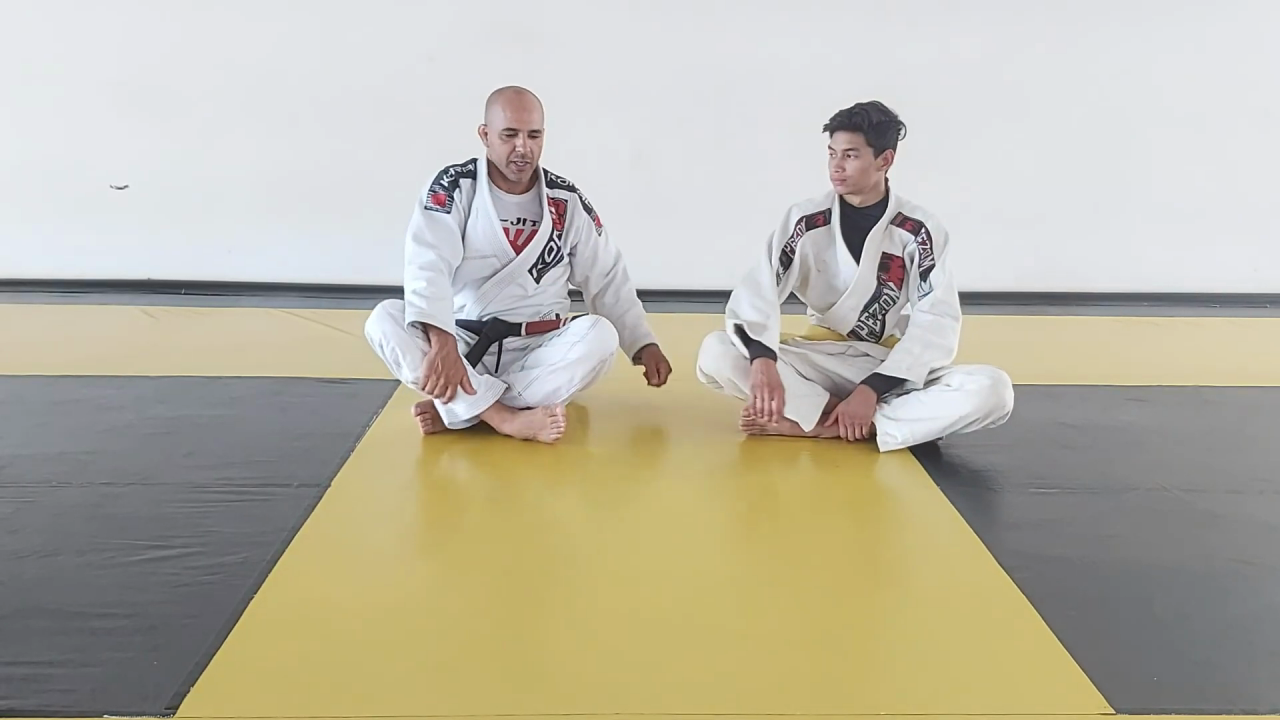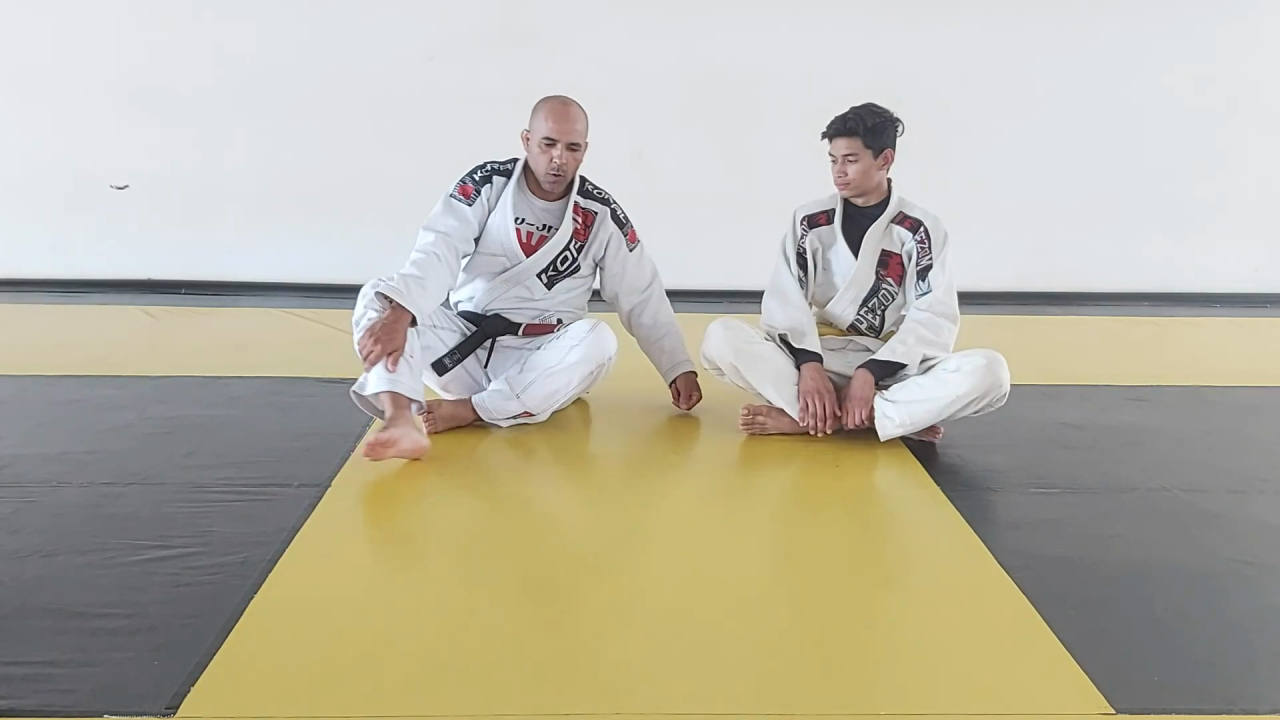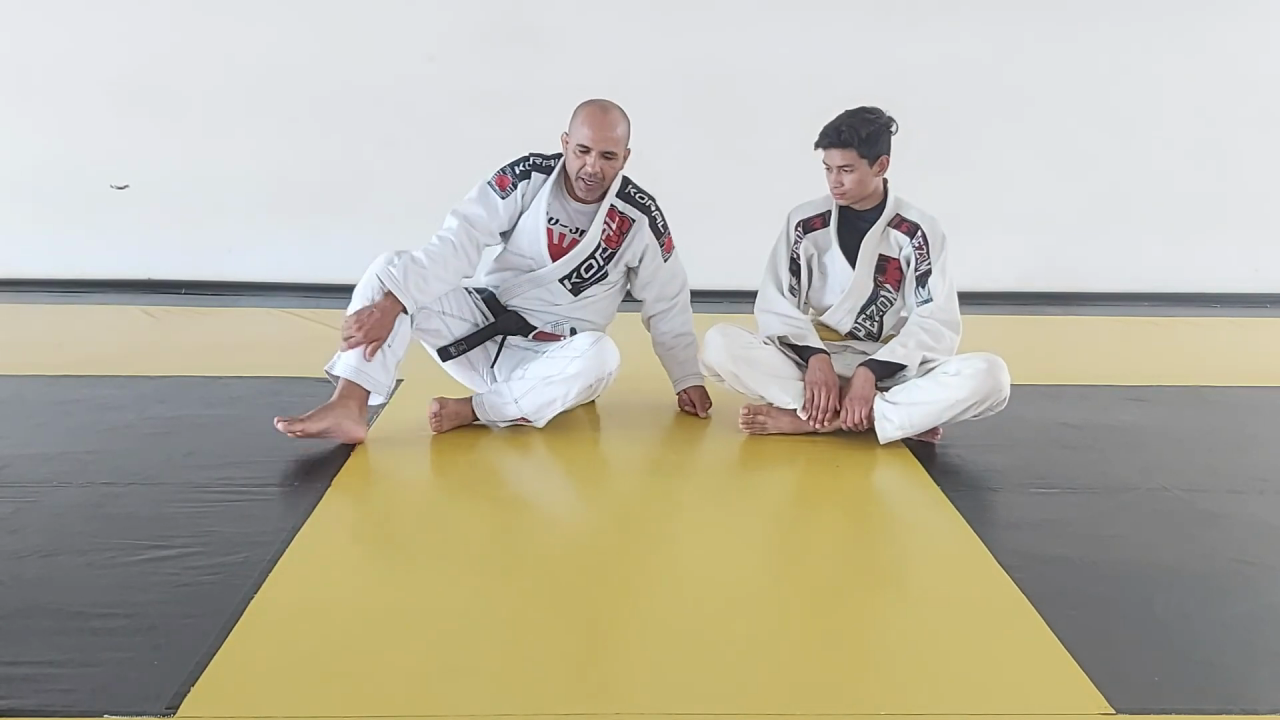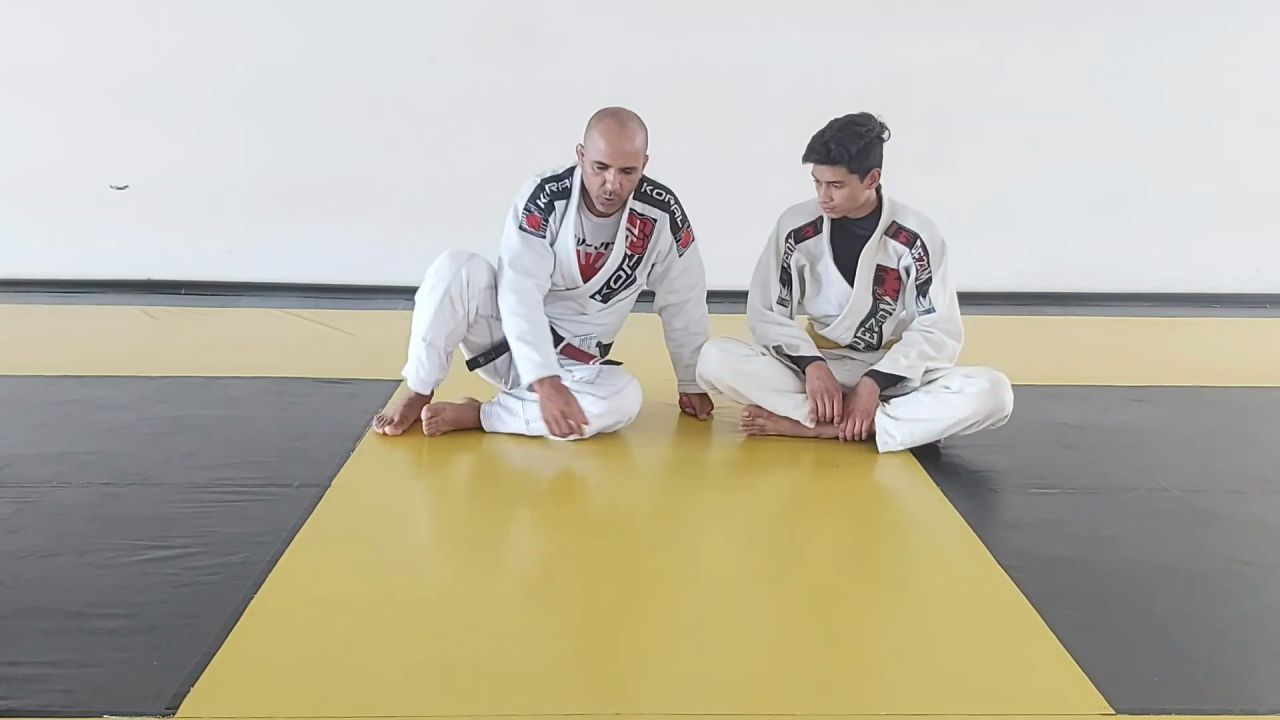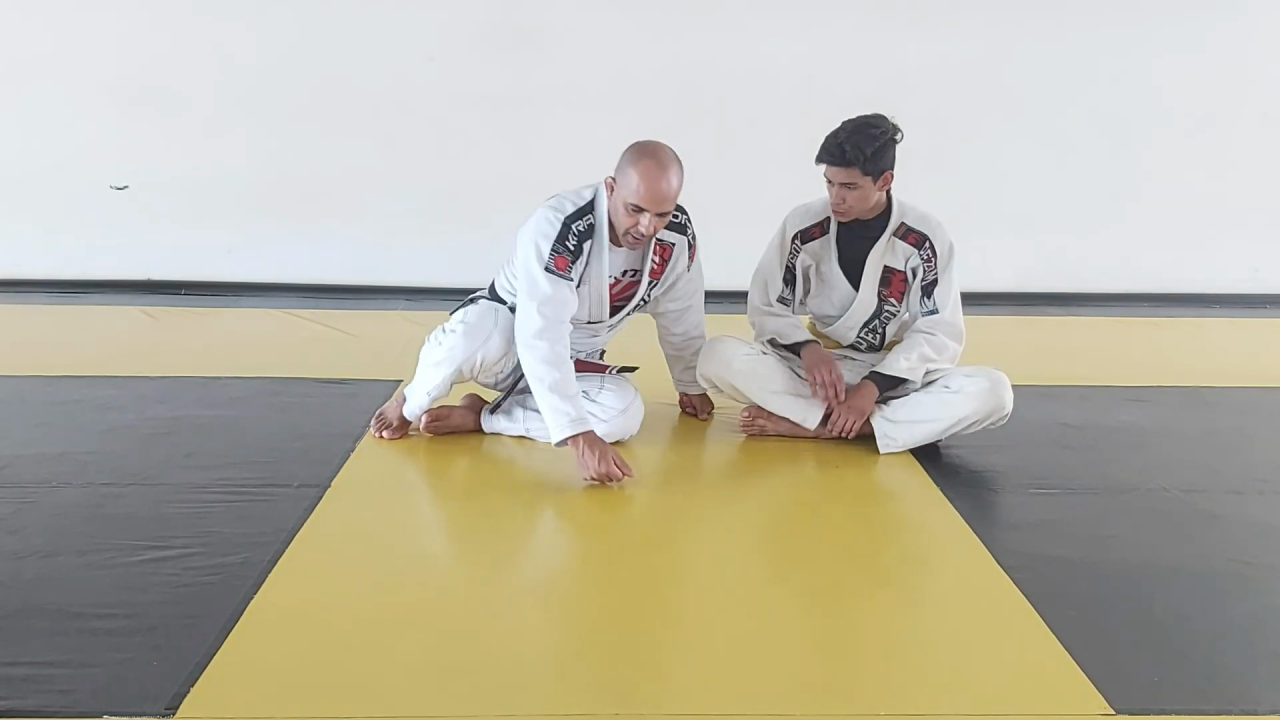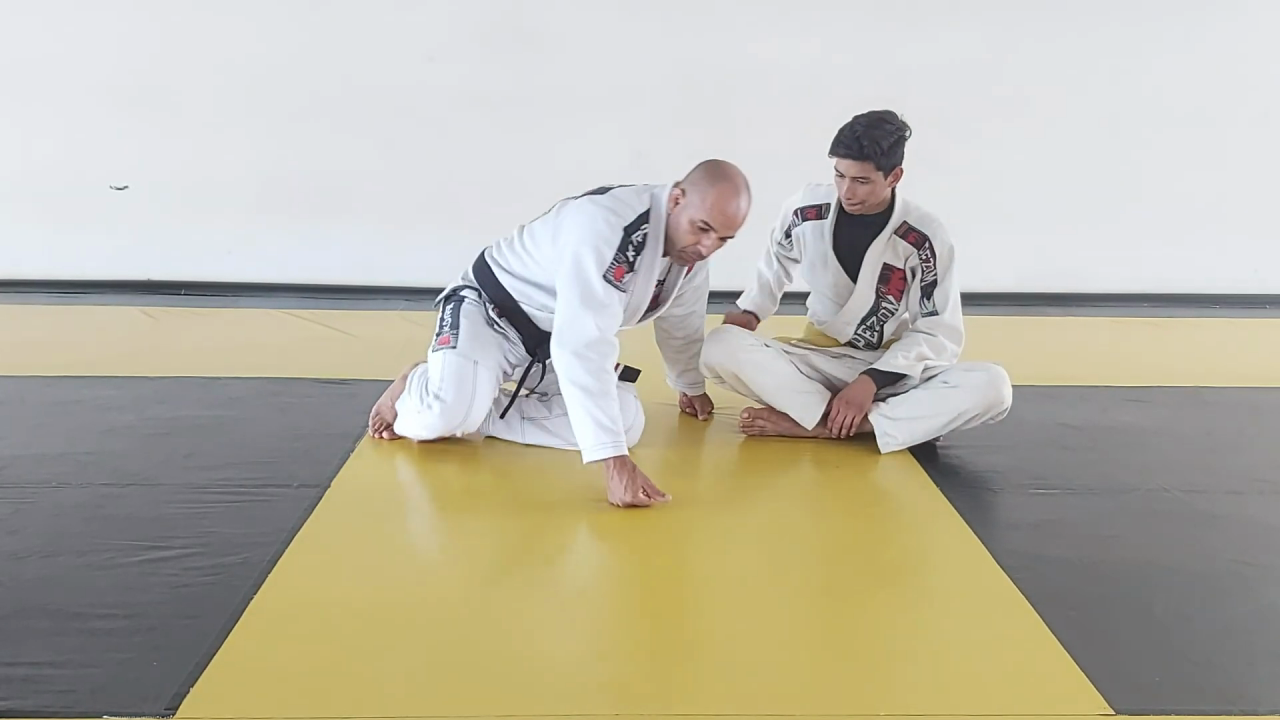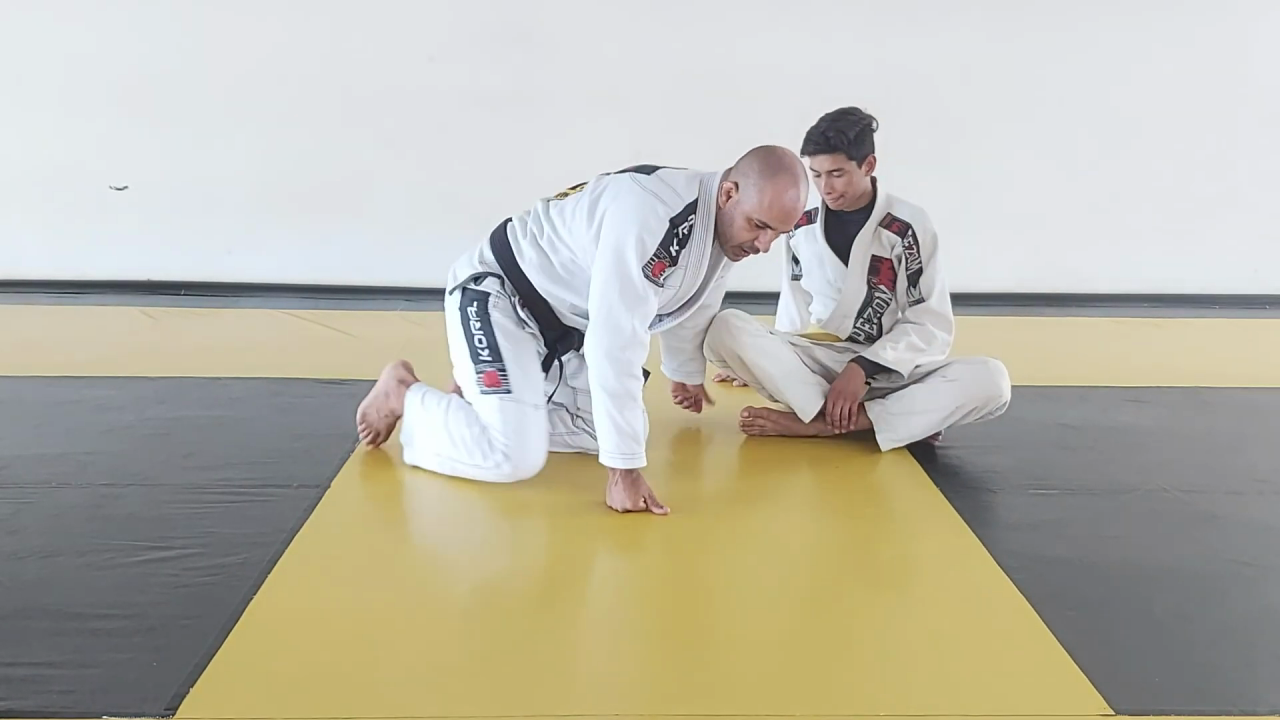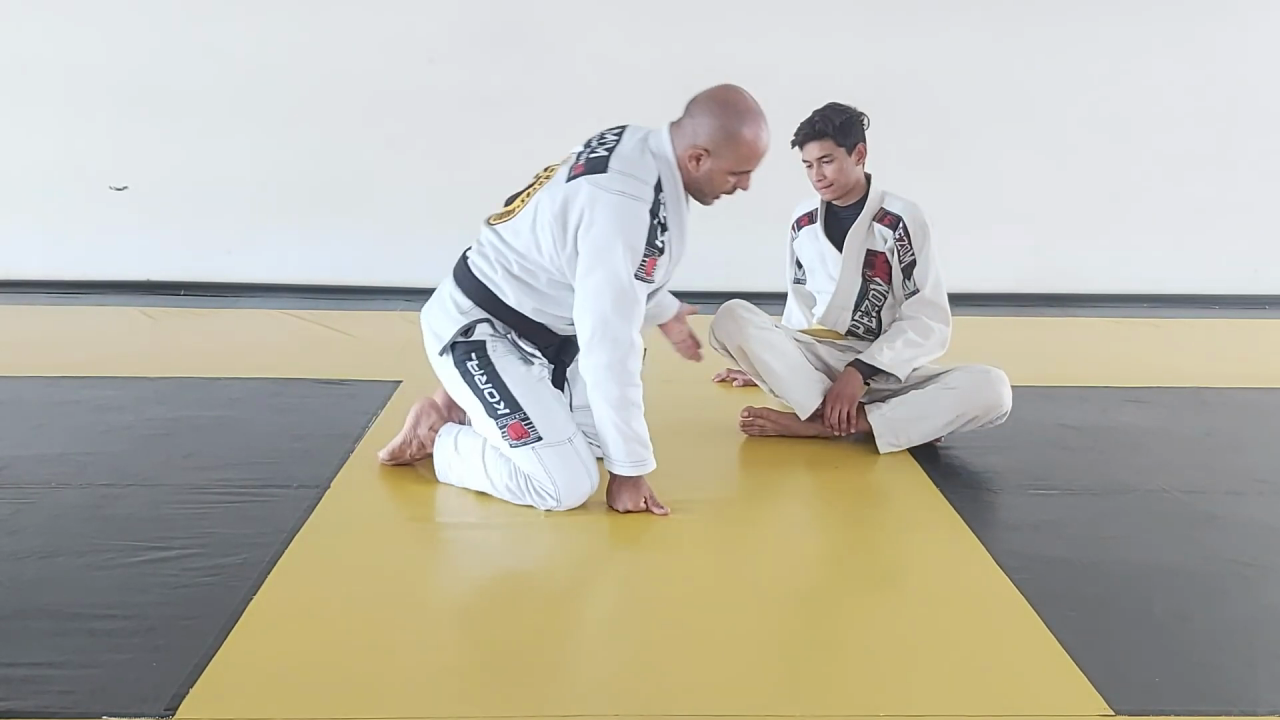
dt=0.4s
person 1, frame 1
left shoulder: (568, 201)
right shoulder: (453, 188)
left elbow: (607, 278)
right elbow: (428, 270)
left wrist: (644, 343)
right wrist: (441, 342)
left hip: (540, 352)
right hip: (465, 348)
left knee: (601, 336)
right knee: (386, 320)
left ankle: (456, 410)
right ankle: (505, 417)
person 1, frame 2
left shoulder: (601, 213)
right shoulder: (487, 183)
left elbow: (642, 297)
right elbow: (437, 252)
left wrist: (679, 369)
right wrist: (398, 312)
left hip: (540, 359)
right hip: (466, 346)
left knee: (596, 342)
right knee: (379, 298)
left ankle: (470, 410)
right ankle: (401, 423)
person 1, frame 3
left shoulder: (640, 217)
right shoulder: (526, 177)
left elbow: (668, 303)
right elbow: (456, 244)
left wrist: (687, 379)
right wrist: (389, 303)
left hip: (551, 359)
right hip: (483, 330)
left knee: (599, 356)
right knee: (394, 266)
left ankle: (473, 410)
right ankle: (348, 407)
person 1, frame 4
left shoulder: (662, 213)
right shoulder: (543, 196)
left elbow: (683, 301)
right elbow: (519, 294)
left wrist: (691, 383)
right wrist: (548, 382)
left hip: (574, 358)
right hip: (506, 332)
left knee: (623, 398)
right knee: (456, 268)
left ankle: (479, 416)
right ankle: (418, 395)
person 1, frame 5
left shoulder: (677, 234)
right shoulder: (556, 225)
left elbow: (680, 314)
right elbow: (539, 341)
left wrist: (689, 386)
right wrist: (582, 438)
left hip: (574, 358)
right hip: (508, 330)
left knee: (624, 412)
right knee: (476, 333)
left ankle: (478, 416)
right ankle: (411, 404)
person 1, frame 6
left shoulder: (690, 240)
right shoulder: (604, 224)
left elbow: (680, 316)
right elbow: (583, 349)
left wrist: (689, 386)
right wrist: (615, 462)
left hip: (546, 340)
right hip: (488, 308)
left knee: (625, 423)
right knee: (448, 412)
left ankle: (479, 411)
right ankle: (413, 389)
person 1, frame 7
left shoulder: (722, 221)
right shoulder: (652, 211)
left elbow: (691, 304)
right elbow: (617, 342)
left wrist: (685, 376)
right wrist: (624, 470)
left hip: (561, 320)
right hip: (496, 292)
left knee: (630, 431)
right knee: (516, 453)
left ankle: (475, 406)
right ankle: (404, 394)
person 1, frame 8
left shoulder: (640, 146)
right shoulder: (625, 201)
right elbow: (611, 348)
left wrist: (664, 311)
right wrist: (630, 471)
left hip: (536, 326)
right hip: (479, 333)
left knee: (605, 436)
right knee: (566, 487)
left ankle: (467, 408)
right ankle: (440, 432)
person 2, frame 1
left shoulder: (920, 229)
right shoulder: (804, 220)
left elbow: (935, 322)
right elbow: (758, 291)
left wrist: (871, 389)
right wrist: (763, 359)
left hip: (891, 368)
right hip: (821, 361)
left knee: (992, 391)
right knee: (717, 354)
left ankle: (818, 424)
person 2, frame 2
left shoulder: (921, 229)
right shoulder: (810, 220)
left elbow: (933, 320)
right elbow: (785, 300)
left wrist: (871, 373)
right wrist: (809, 365)
left hip: (891, 365)
right hip: (819, 356)
left knee: (988, 373)
right knee: (721, 339)
left ankle: (808, 417)
person 2, frame 3
left shoulder: (919, 230)
right shoulder: (805, 222)
left elbow: (936, 324)
right elbow: (776, 304)
left wrist: (871, 371)
right wrist: (815, 358)
left hip: (891, 366)
right hip: (817, 358)
left knee: (989, 376)
right knee: (719, 345)
left ankle: (811, 418)
person 2, frame 4
left shoulder: (916, 235)
right shoulder: (795, 226)
left elbow: (936, 330)
right elbow: (768, 313)
left wrist: (874, 383)
right wrist: (812, 366)
left hip: (892, 370)
right hip: (817, 364)
left knee: (992, 393)
right knee: (716, 360)
left ankle: (818, 424)
person 2, frame 5
left shoulder: (925, 236)
right shoulder: (803, 224)
left elbow: (938, 333)
right elbow: (767, 307)
left wrist: (873, 385)
right wrist: (807, 348)
left hip: (893, 371)
right hip: (818, 364)
left knee: (993, 392)
right knee: (717, 358)
left ankle: (810, 421)
person 2, frame 6
left shoulder: (925, 235)
right shoulder: (806, 208)
left elbow: (938, 335)
right elbow: (778, 258)
left wrist: (871, 381)
right wrist: (750, 309)
left hip: (891, 368)
right hip: (820, 359)
left knee: (992, 387)
right knee: (720, 347)
left ankle: (818, 423)
person 2, frame 7
left shoulder: (908, 226)
right shoulder: (802, 220)
left elbow: (930, 326)
left wrist: (861, 369)
right wrist: (769, 363)
left hip: (887, 366)
right hip: (820, 359)
left knee: (991, 381)
right knee: (725, 328)
left ankle: (820, 423)
person 2, frame 8
left shoulder: (903, 220)
right shoulder: (803, 220)
left elbow: (928, 322)
left wrist: (858, 372)
right wrist: (771, 363)
left hip: (888, 368)
right hip: (819, 359)
left knee: (991, 392)
right knee: (731, 318)
left ankle: (821, 424)
